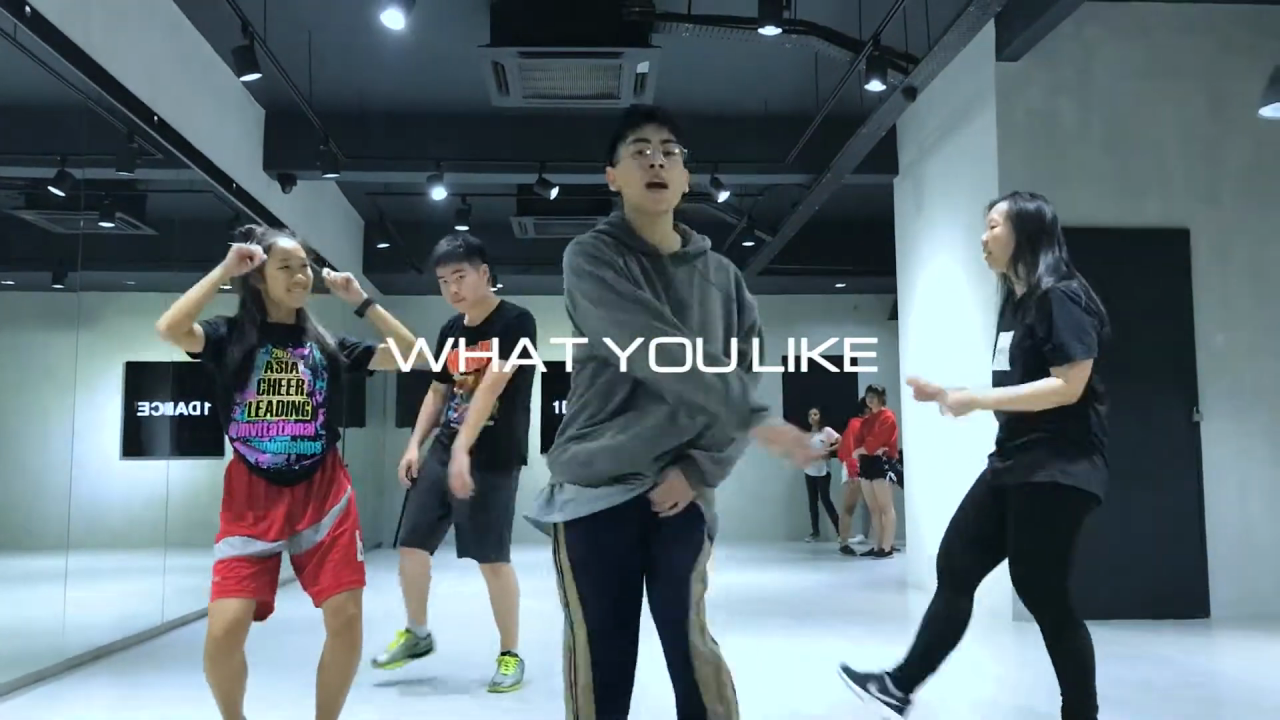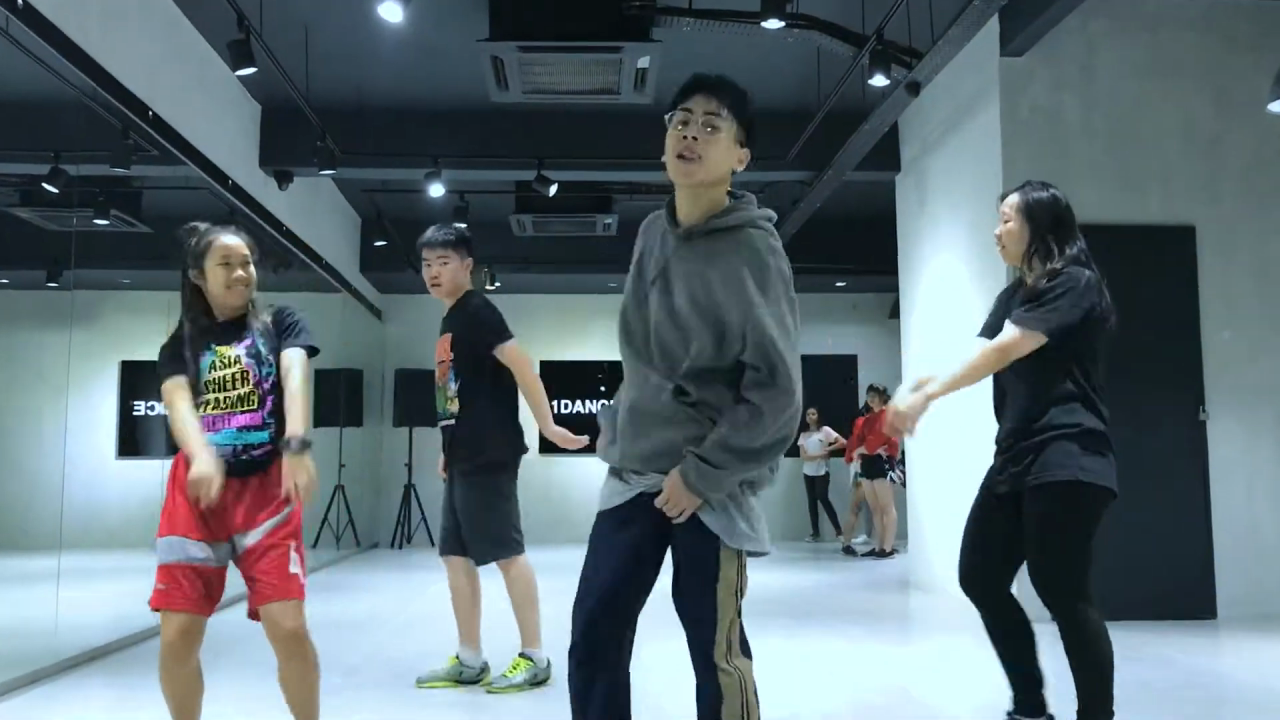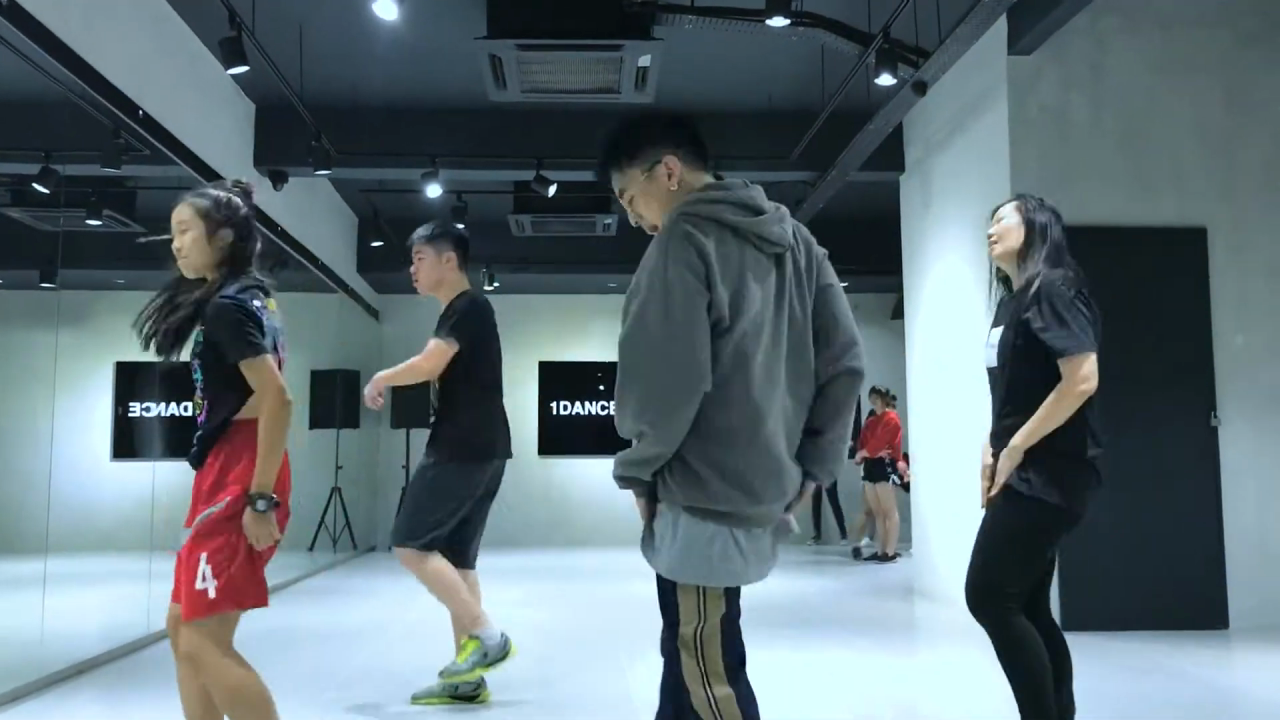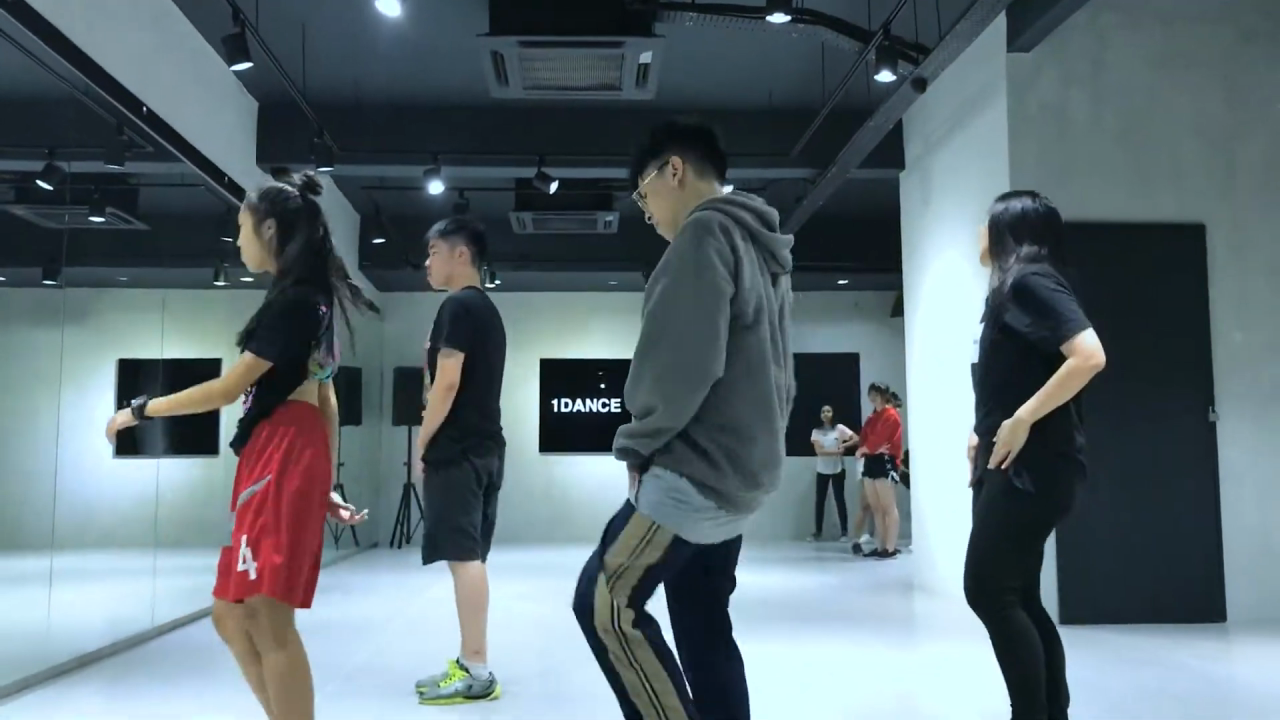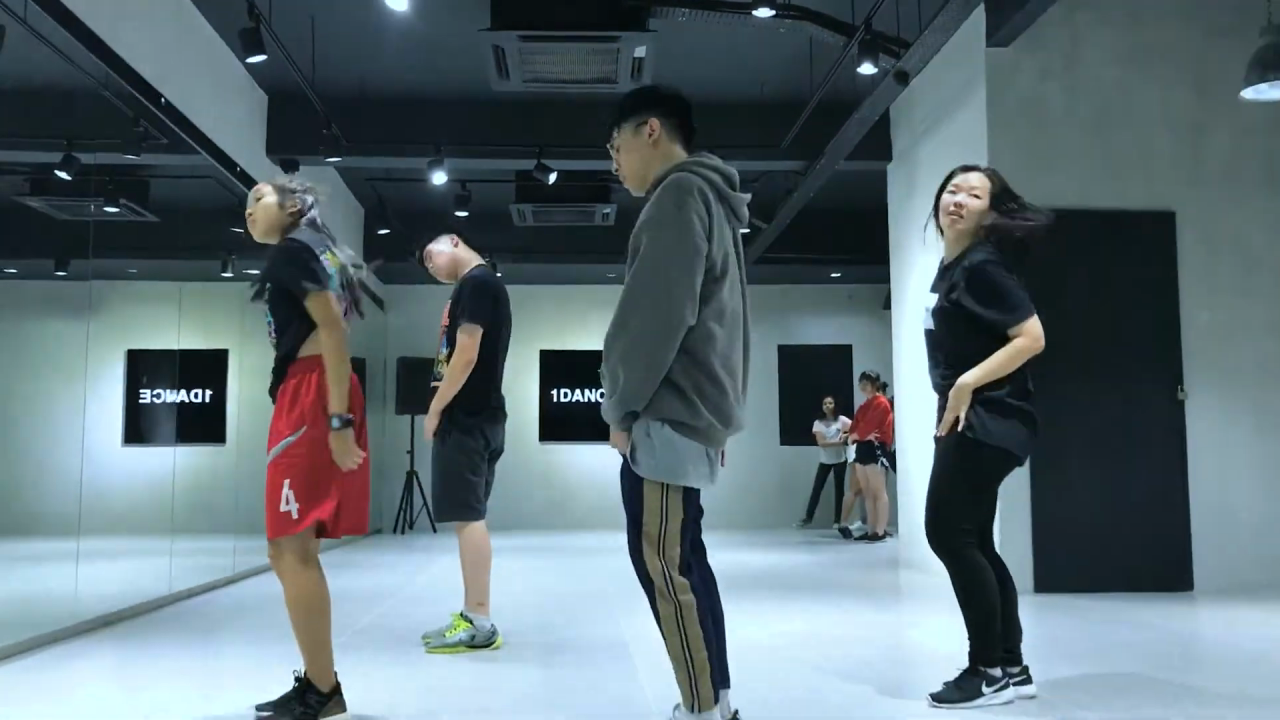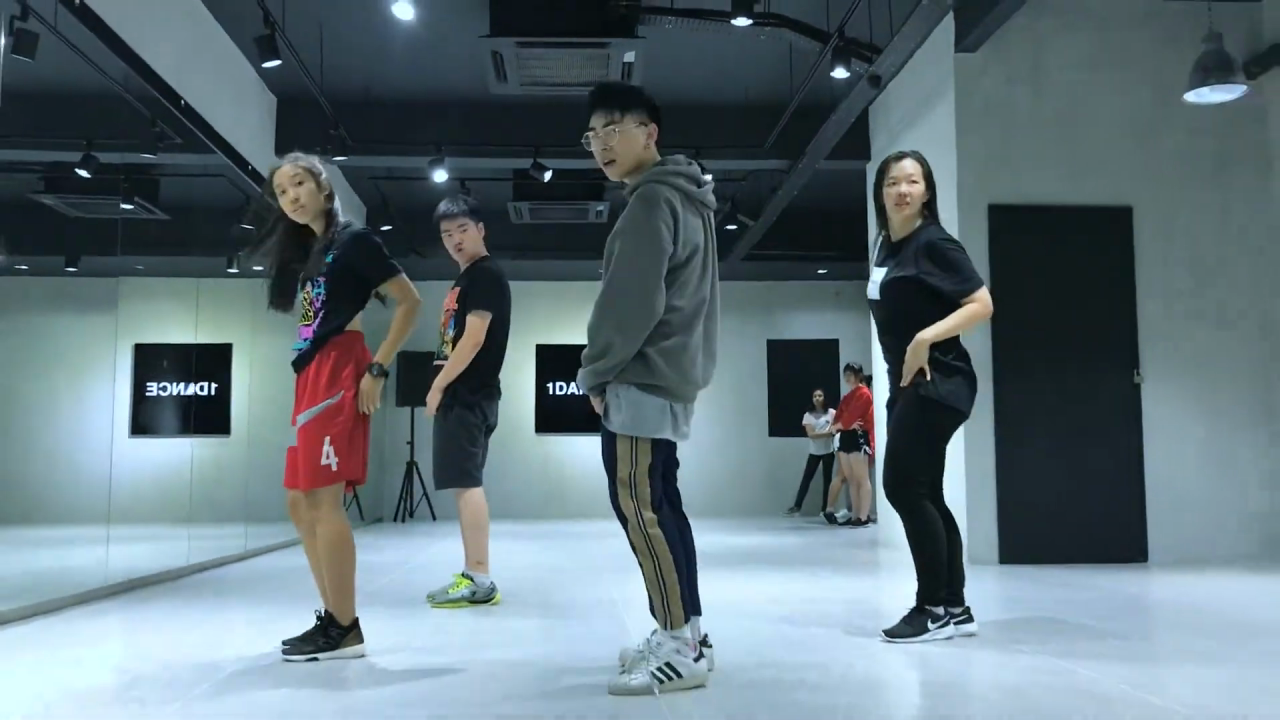
dt=0.4s
person 1, frame 1
left shoulder: (718, 274)
right shoulder: (592, 255)
left elbow: (735, 373)
right elbow: (646, 349)
left wrist: (697, 465)
right wrist: (749, 419)
left hip: (683, 484)
right hip: (591, 483)
left knee: (687, 631)
right knee: (597, 648)
person 1, frame 2
left shoulder: (752, 252)
right shoulder: (655, 239)
left elbow: (775, 386)
left wrist: (701, 476)
left hip: (709, 487)
right hip: (634, 478)
left knee: (715, 647)
right knee: (595, 631)
person 1, frame 3
left shoulder: (684, 239)
right shoulder: (791, 238)
left elbow: (661, 382)
right elbow: (844, 358)
left wrist: (639, 469)
right wrist: (814, 464)
left hip: (703, 489)
right hip: (761, 482)
left knee: (705, 667)
right knee: (693, 651)
person 1, frame 4
left shoulder: (705, 234)
right shoulder: (763, 250)
left elbow: (682, 362)
left wrist: (640, 442)
left hip: (694, 471)
right hip: (736, 473)
left knee: (604, 597)
right knee: (704, 626)
person 1, frame 5
left shoulder: (679, 195)
right shoulder: (715, 204)
left elbow: (658, 313)
left wrist: (619, 401)
left hip: (667, 416)
right hip: (696, 413)
left knee: (664, 566)
right knee: (679, 564)
person 1, frame 6
left shoulder: (651, 201)
right shoulder: (686, 198)
left elbow: (630, 302)
left wrist: (596, 373)
left hip: (641, 380)
right hip: (670, 376)
left knee: (640, 507)
right knee: (659, 505)
person 2, frame 1
left shoulder: (1061, 296)
right shoulder: (1014, 303)
left elbow: (1070, 385)
left wrist: (977, 399)
right wrist: (942, 394)
left hip: (1060, 465)
right hip: (1015, 461)
left knee: (1041, 590)
right knee: (955, 567)
person 2, frame 2
left shoulder: (1075, 286)
right shoulder: (1015, 292)
left elbow: (1003, 352)
right elbow: (980, 362)
left wrist: (924, 398)
right wrist: (923, 389)
left hip: (1069, 459)
right hip: (1016, 459)
left knee: (1062, 593)
right knee: (978, 576)
person 2, frame 3
left shoulder: (1052, 288)
right shoulder: (1011, 298)
left elbow: (1082, 379)
left wrist: (1017, 447)
right wrist: (994, 450)
left hip: (1046, 475)
right hip: (1017, 474)
left knee: (990, 597)
right knee: (1026, 607)
person 2, frame 4
left shoulder: (1032, 281)
right shoulder: (1008, 289)
left elbow: (1089, 356)
left wrist: (1021, 421)
right wrist: (980, 432)
left hip: (1032, 466)
right hip: (1004, 465)
left knee: (989, 590)
right knee: (1016, 596)
person 2, frame 5
left shoulder: (985, 267)
right shoulder: (953, 264)
left elbow: (1030, 338)
left wrist: (968, 386)
right wrist: (947, 399)
left hip: (987, 422)
right hip: (964, 421)
left knee: (949, 534)
right knee: (972, 543)
left ankle: (989, 668)
right ankle: (1009, 666)
person 2, frame 6
left shoulder: (935, 244)
right shoulder: (887, 245)
left elbow: (982, 304)
left wrist: (928, 337)
right wrist: (904, 367)
left hip: (937, 384)
right hip: (909, 385)
left knee: (904, 485)
right knee: (924, 493)
left ankle: (934, 607)
right ankle: (953, 606)
person 3, frame 1
left shoulder: (327, 344)
right shoulder: (229, 337)
left elbow: (410, 352)
right elbow: (170, 327)
left wrist: (360, 300)
right wrist: (224, 270)
left hip: (321, 489)
right hip: (251, 493)
left knee: (346, 622)
right knee: (223, 630)
person 3, frame 2
left shoulder: (278, 324)
right shoulder: (181, 344)
left elbow: (296, 382)
right elbow: (179, 406)
left wrist: (298, 447)
right wrist: (202, 456)
left hip: (267, 486)
right hip: (197, 495)
left knee: (289, 629)
right knee: (177, 639)
person 3, frame 3
left shoulder: (225, 306)
right shoulder: (249, 300)
left elbow: (274, 398)
left wrist: (264, 498)
left hip: (238, 473)
right hip: (231, 473)
left knee: (203, 641)
right knee: (185, 631)
person 3, frame 4
left shoulder: (292, 300)
right shoulder: (313, 300)
left elbow: (228, 389)
right elbow: (323, 399)
left wrist: (141, 409)
right wrist: (323, 485)
left hip: (279, 455)
right hip: (294, 457)
left knee: (268, 619)
right knee: (231, 616)
person 3, frame 5
left shoulder: (293, 248)
right shoulder: (309, 255)
left elbow: (334, 327)
left wrist: (341, 419)
left hip: (309, 397)
right hip: (318, 401)
left knee: (290, 550)
right knee: (292, 549)
person 3, frame 6
left shoulder: (353, 240)
right shoulder: (302, 249)
left elbow: (410, 301)
left wrist: (377, 368)
left hip: (337, 373)
right hip: (311, 375)
left knee: (324, 500)
right knee: (300, 502)
right ankle: (332, 620)
person 4, frame 1
left shoulder: (516, 322)
right shoulder: (449, 330)
left elbow: (492, 387)
left wrist: (462, 451)
right wrist: (415, 445)
left hip: (493, 457)
right hip: (443, 452)
left knee: (493, 556)
right knee: (411, 542)
left ankle: (510, 655)
right ankle: (416, 631)
person 4, frame 2
left shoulder: (476, 311)
right shoulder: (452, 319)
left elbow: (521, 365)
left wrist: (548, 426)
left hip: (489, 454)
right hip: (465, 454)
left knee: (504, 553)
right knee: (457, 554)
left ankle: (534, 657)
right ankle: (469, 660)
person 4, frame 3
left shoulder: (468, 307)
right shoulder: (466, 313)
left elbow: (428, 366)
left wrist: (380, 380)
left hip: (462, 452)
right hip: (478, 450)
left knee: (411, 546)
right knee: (456, 558)
left ankle: (485, 633)
right ankle: (463, 670)
person 4, frame 4
left shoulder: (458, 306)
right shoulder: (486, 309)
left elbow: (447, 383)
left wrist: (421, 440)
left hip: (456, 449)
right hip: (483, 446)
left knee: (463, 556)
right knee: (468, 556)
left ankle: (477, 671)
right ankle: (468, 663)
person 4, frame 5
left shoulder: (476, 283)
right shoulder: (478, 285)
left elbow: (466, 355)
left wrist: (434, 409)
right wrist: (444, 408)
left hip: (467, 417)
right hip: (477, 416)
left knee: (467, 516)
right knee: (468, 517)
left ankle: (480, 622)
right ankle: (472, 615)
person 4, frame 6
left shoulder: (486, 274)
right shoulder: (467, 278)
left elbow: (473, 340)
left wrist: (437, 386)
right wrist: (444, 387)
left hip: (466, 396)
right hip: (465, 395)
left knee: (466, 484)
right knee: (465, 485)
left ankle: (479, 580)
right ankle: (472, 576)
